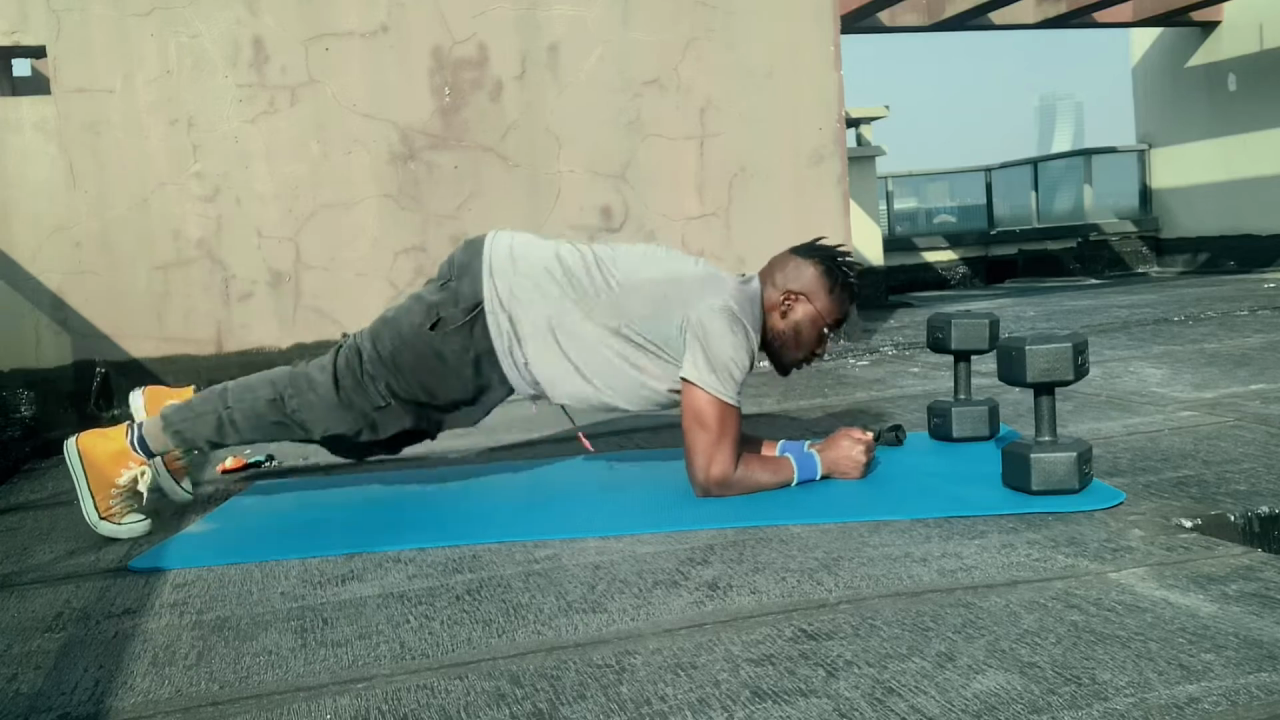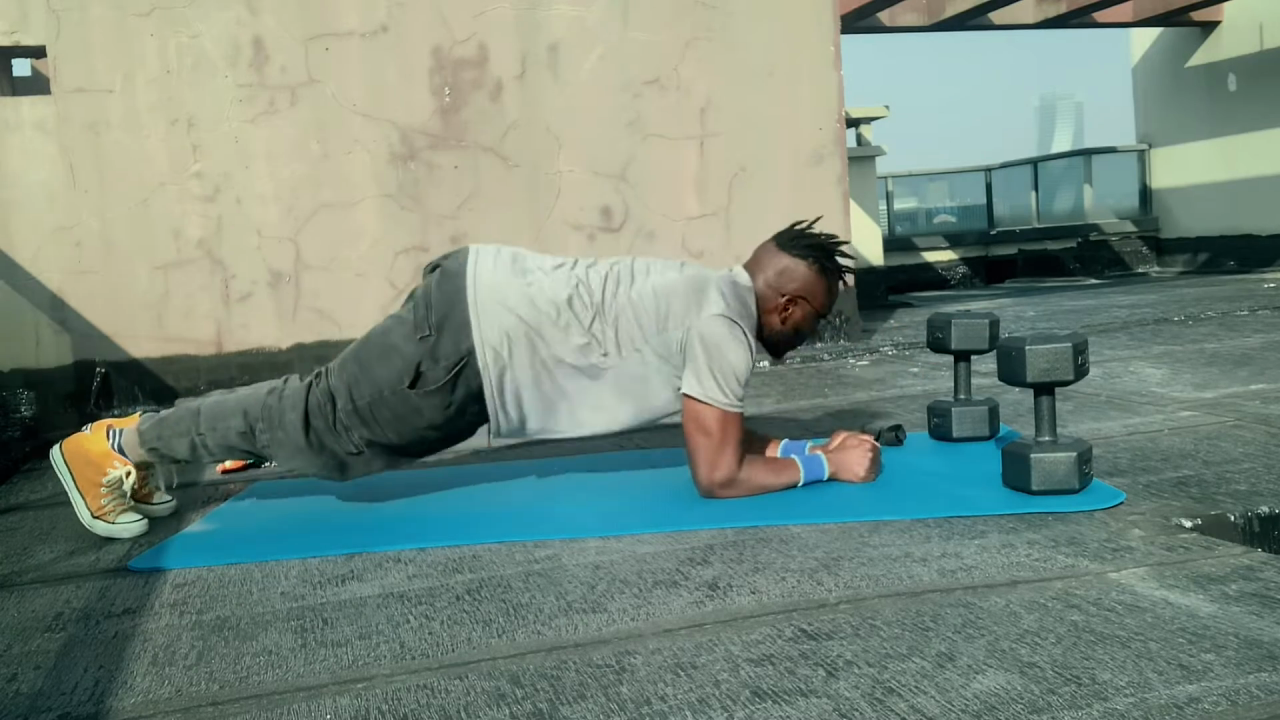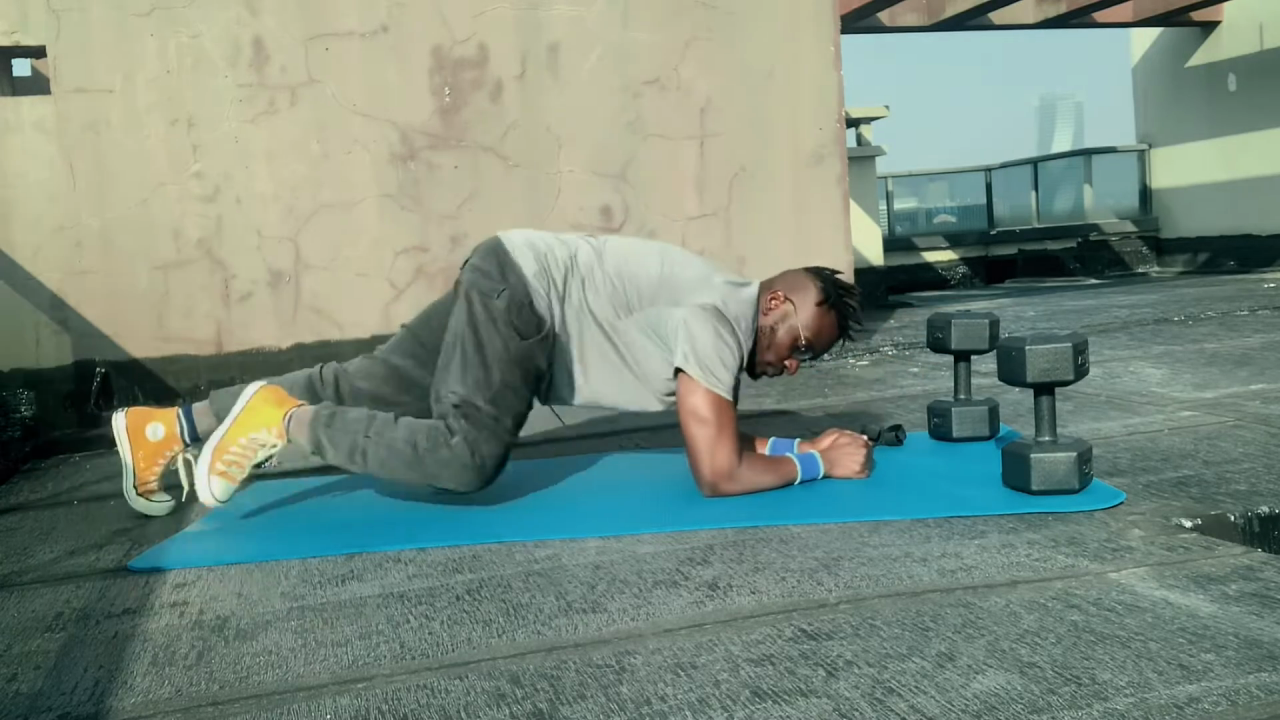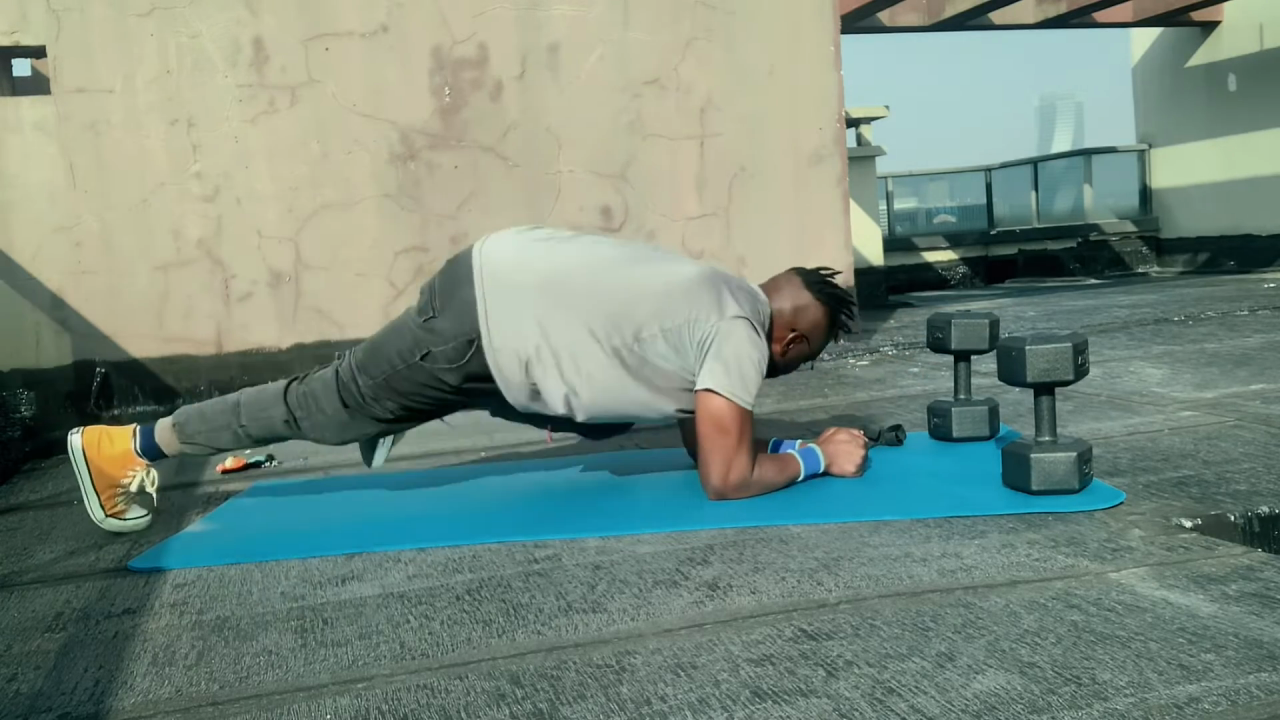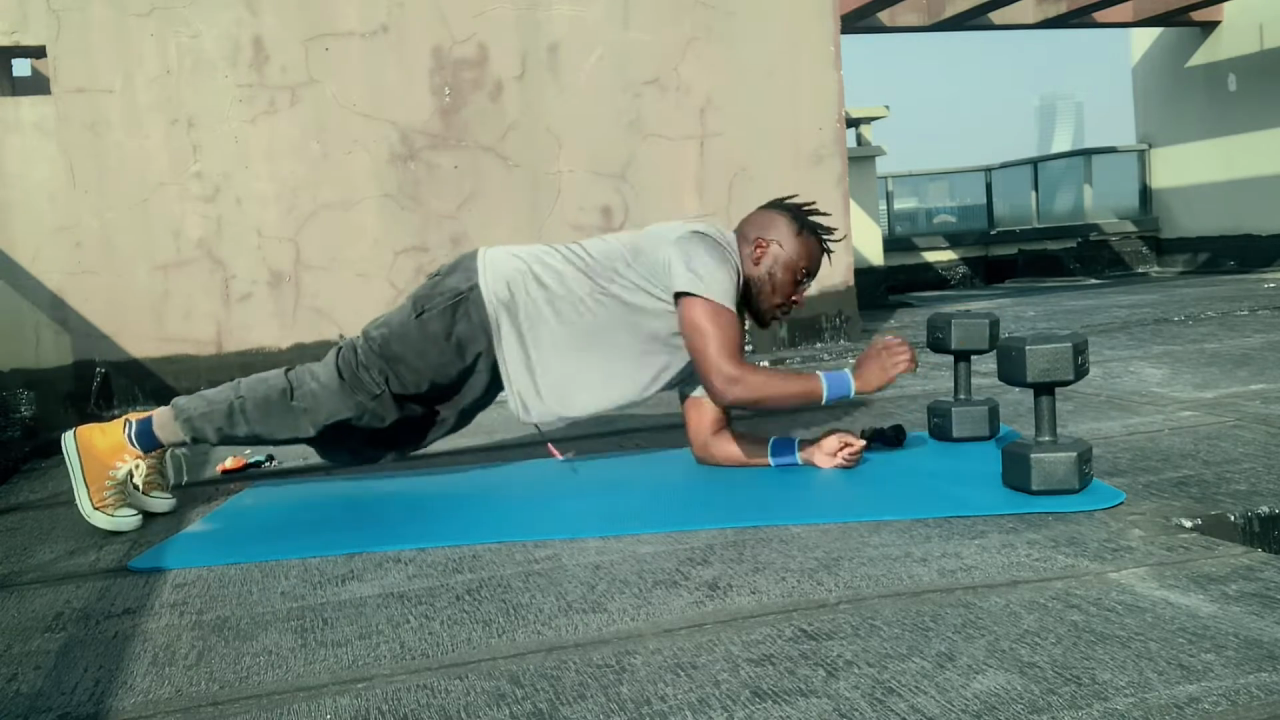
dt=1s
person 1, frame 1
left shoulder: (718, 306)
right shoulder: (727, 319)
left elbow: (717, 441)
right elbow: (711, 473)
left wrist: (799, 446)
right wrist: (814, 462)
left hip: (503, 310)
right hip: (487, 307)
left knee: (364, 425)
right knee: (335, 398)
left ankle: (177, 408)
right ankle: (126, 443)
person 1, frame 2
left shoulder: (713, 286)
right shoulder: (724, 330)
left elbow: (705, 412)
right elbow: (717, 475)
left wrist: (785, 443)
right wrist: (821, 462)
left hip: (477, 293)
right hip: (470, 339)
left knee: (325, 408)
right knee: (318, 425)
left ankle: (141, 435)
right ankle: (109, 445)
person 1, frame 3
left shoulder: (736, 310)
right shoulder: (717, 319)
left elbow: (720, 436)
right elbow: (718, 474)
left wrist: (792, 446)
right wrist: (818, 466)
left hip: (509, 290)
right hip: (512, 282)
left knee: (358, 386)
right knee: (461, 457)
left ankle: (167, 427)
right ankle: (283, 422)
person 1, frame 4
left shoulder: (721, 301)
right shoulder: (742, 333)
left elbow: (703, 432)
right elbow: (724, 479)
left wrist: (779, 442)
right wrist: (815, 458)
left hip: (511, 272)
right hip: (484, 317)
left knee: (609, 414)
right knee: (339, 405)
right ankle: (127, 446)
person 1, frame 5
left shoulder: (717, 307)
right shoulder: (701, 254)
left elbow: (708, 438)
right elbow: (731, 382)
left wrist: (799, 448)
right wrist: (848, 381)
left hip: (501, 355)
right hip: (480, 309)
left knee: (360, 431)
right knee: (330, 395)
left ankle: (169, 434)
right ankle: (123, 440)
